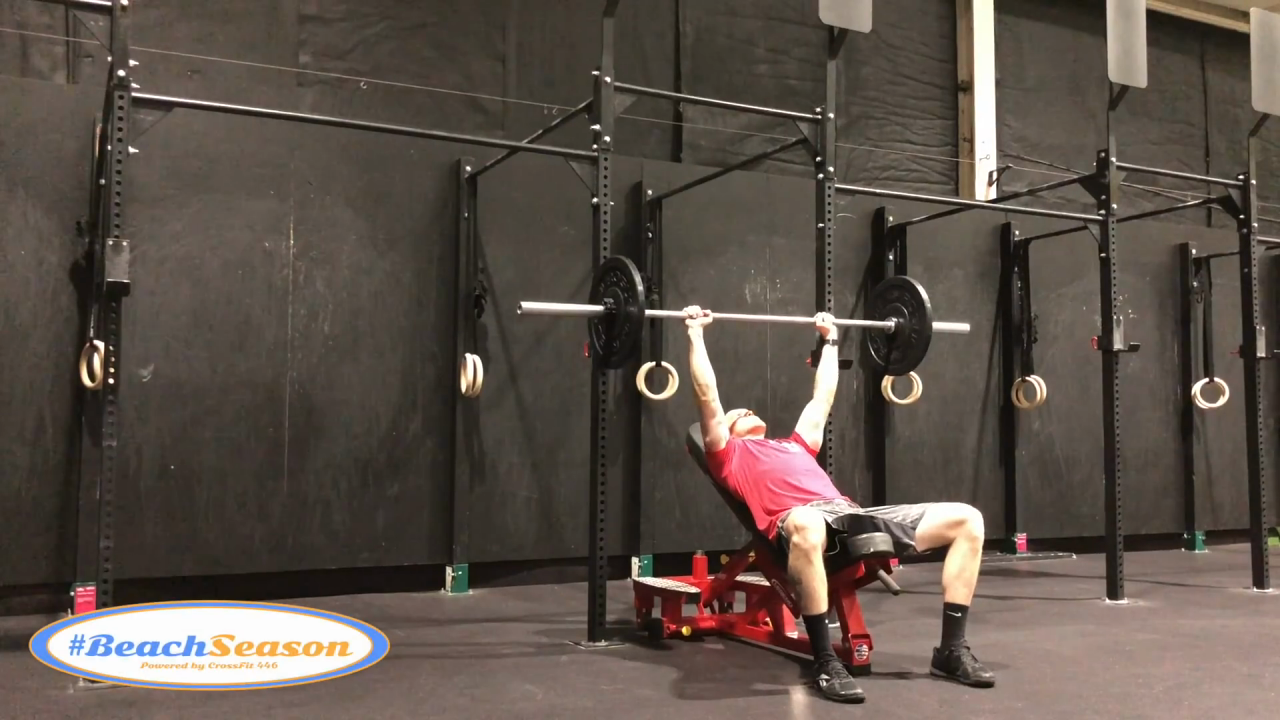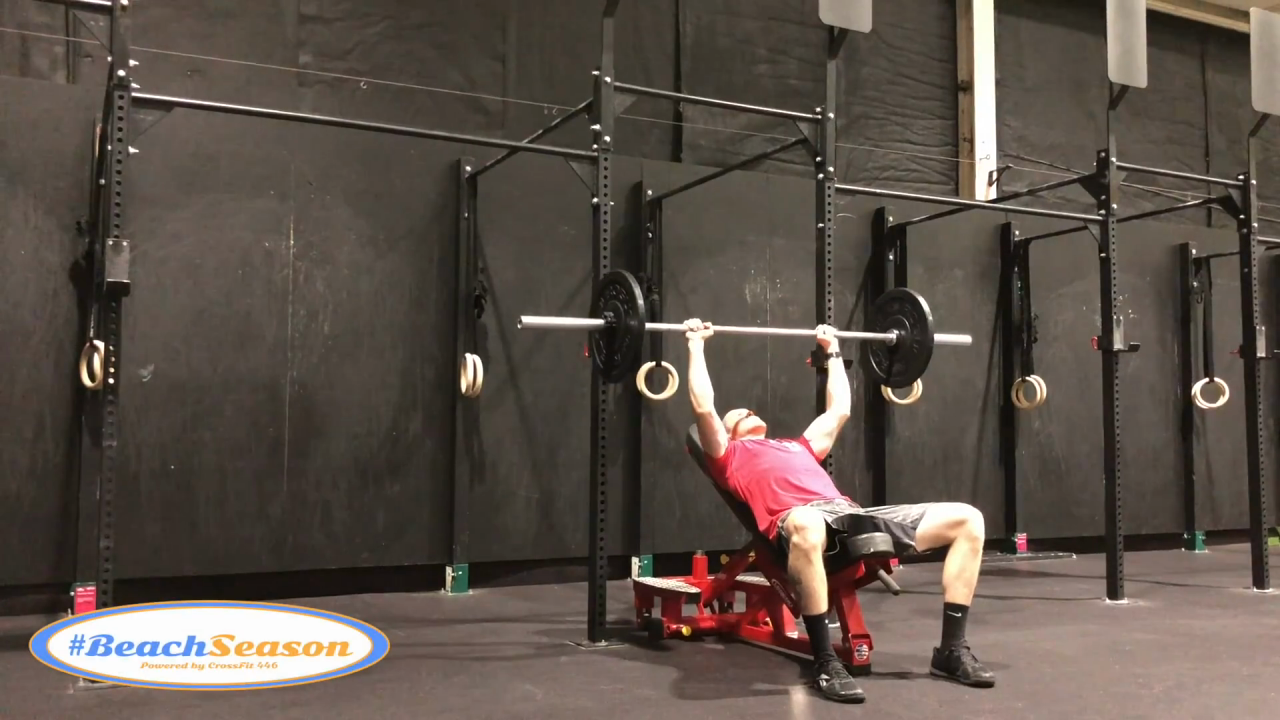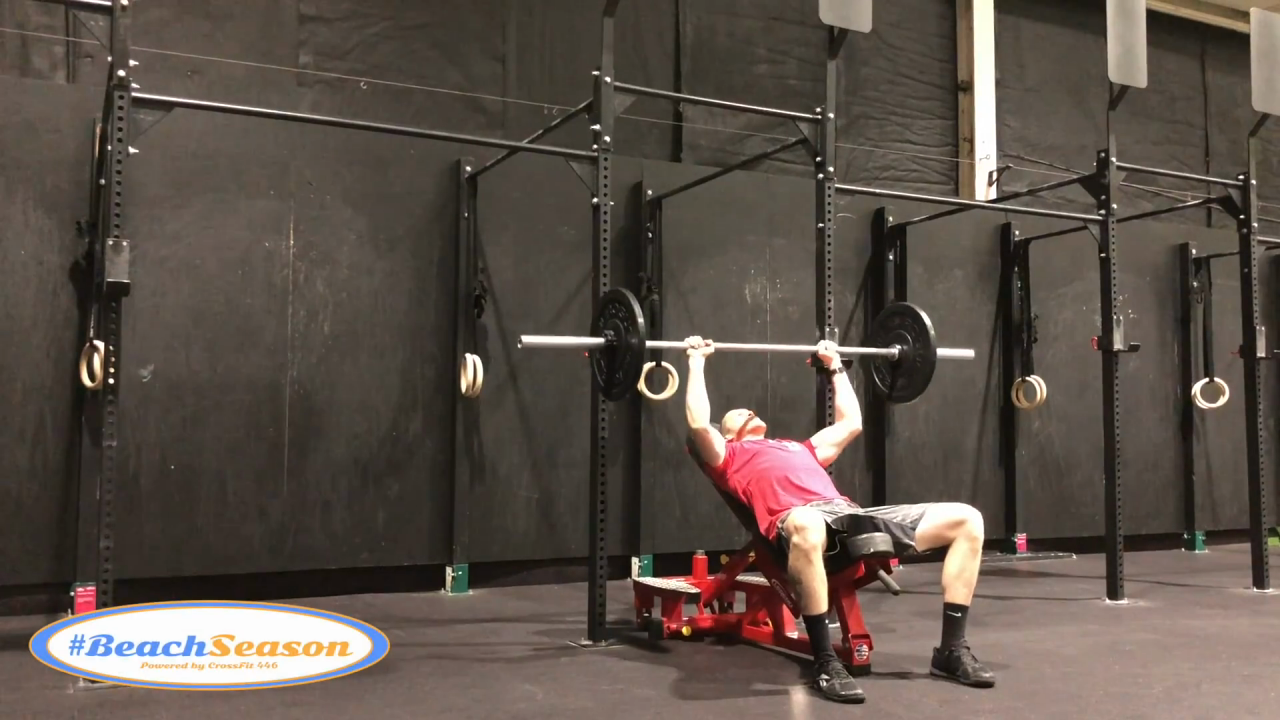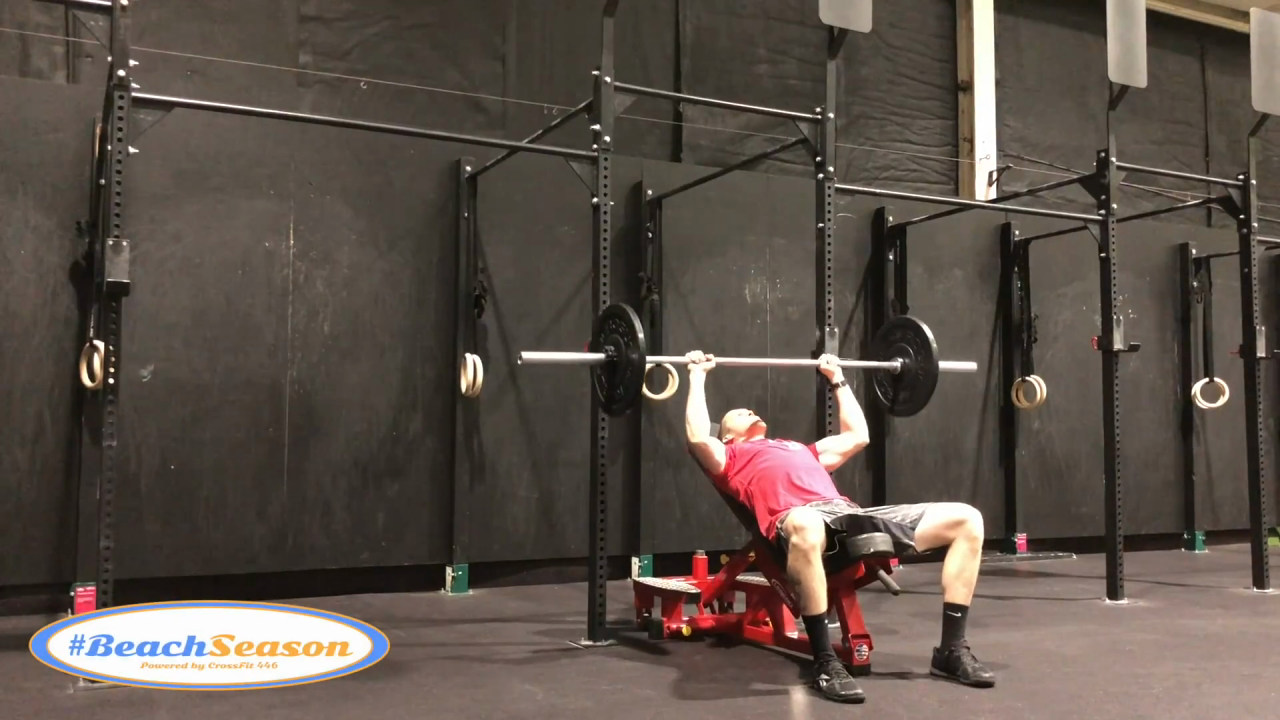
dt=0.2s
person 1, frame 1
left shoulder: (794, 445)
right shoulder: (729, 454)
left elbow: (824, 397)
right elbow: (707, 397)
left wrist: (830, 338)
right wrist: (696, 333)
left hip: (853, 515)
right hip: (803, 522)
left knee: (967, 520)
right knee: (806, 527)
left ankle: (952, 650)
right ankle: (825, 663)
person 1, frame 2
left shoulder: (797, 446)
right shoulder: (730, 455)
left elbow: (840, 409)
right elbow: (703, 409)
left wrist: (832, 351)
right wrist: (696, 345)
left hip: (853, 514)
right hip: (803, 520)
left knee: (967, 520)
right knee: (807, 528)
left ankle: (952, 650)
right ankle: (826, 662)
person 1, frame 3
left shoulder: (798, 448)
right shoulder: (729, 457)
left elbow: (851, 424)
right elbow: (699, 425)
left wrist: (835, 367)
right wrist: (697, 362)
left hip: (852, 514)
right hip: (801, 521)
left knee: (967, 520)
right knee: (806, 527)
left ankle: (952, 650)
right ankle: (826, 662)
person 1, frame 4
left shoulder: (798, 449)
right shoulder: (729, 458)
left elbow: (858, 436)
right elbow: (698, 438)
left wrist: (837, 380)
right wrist: (698, 377)
left hip: (853, 515)
right hip: (802, 521)
left knee: (967, 520)
right knee: (805, 527)
left ankle: (951, 650)
right ankle: (825, 662)
